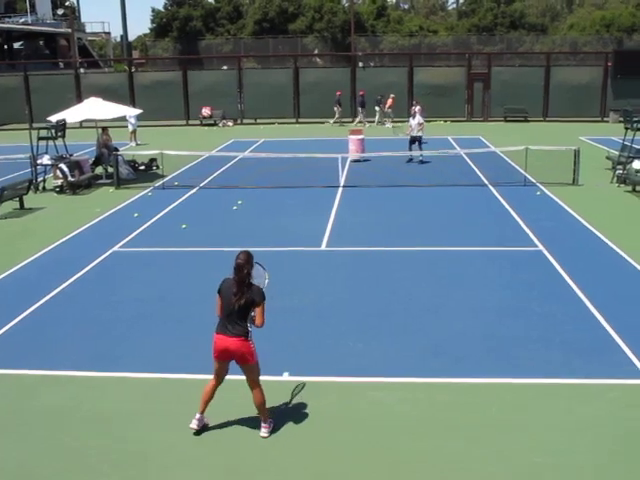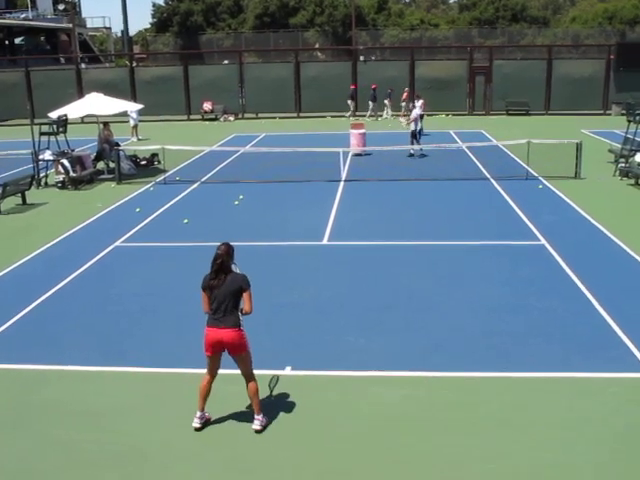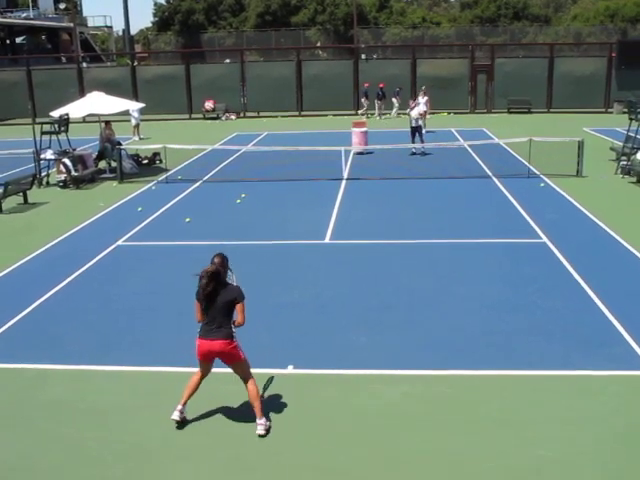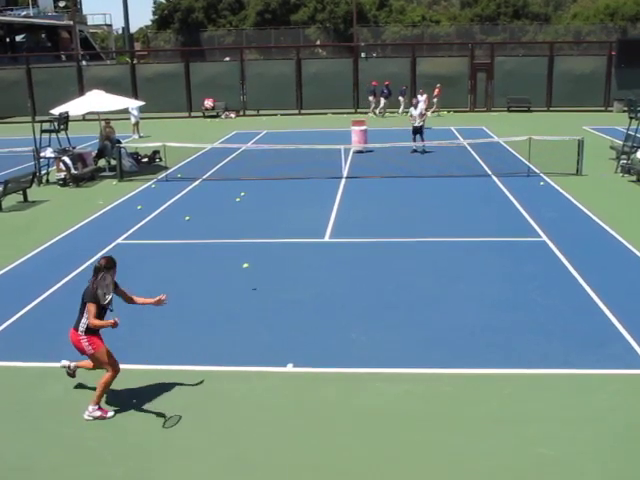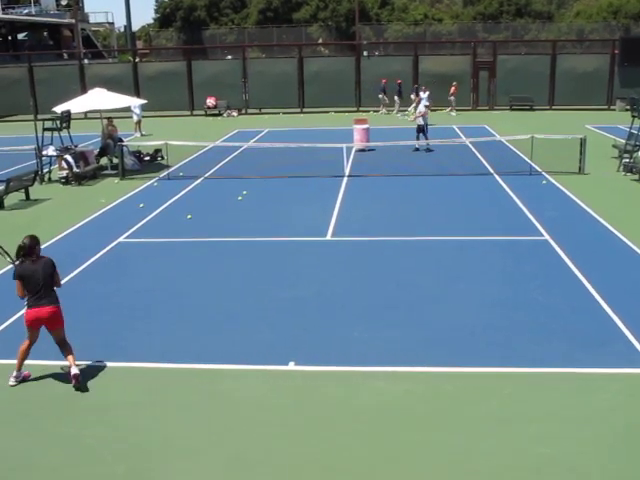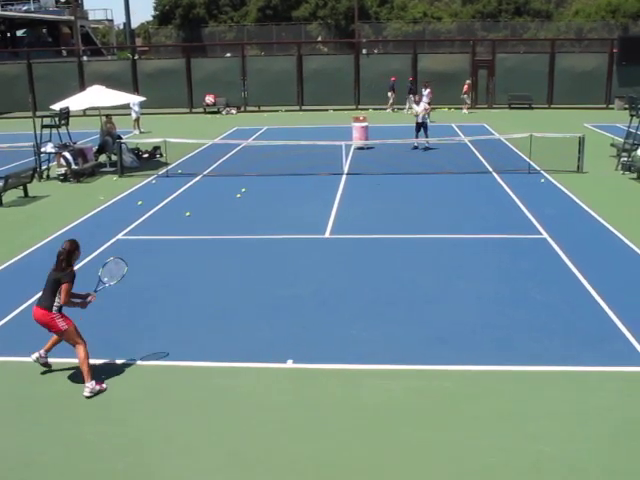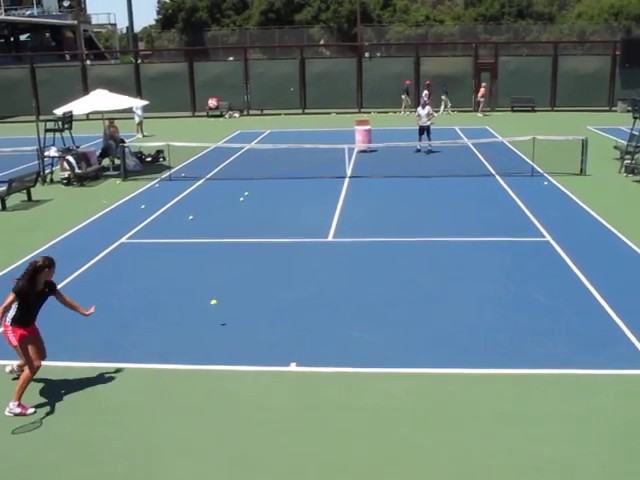
dt=0.7s
person 1, frame 1
left shoulder: (224, 284)
right shoulder: (256, 291)
left elbow: (219, 312)
right elbow: (259, 323)
left hip: (219, 339)
right hip: (240, 342)
left knee: (216, 380)
right knee: (255, 384)
left ankle: (198, 419)
right ankle: (265, 424)
person 1, frame 2
left shoulder: (207, 279)
right shoulder: (240, 279)
left elbow: (207, 309)
right elbow: (248, 309)
left hip: (212, 332)
right hip: (233, 333)
left knee: (210, 374)
right knee: (248, 375)
left ankle: (199, 416)
right ankle: (258, 418)
person 1, frame 3
left shoulder: (201, 289)
right shoulder: (234, 291)
left elbow: (200, 319)
right elbow: (240, 321)
left hip: (203, 342)
right hip: (225, 343)
left knee: (202, 373)
right knee: (248, 379)
left ankle: (179, 410)
right ankle: (261, 422)
person 1, frame 4
left shoulder: (110, 284)
right shoulder: (93, 292)
left elbow: (130, 299)
right elbow: (92, 321)
left wrist: (152, 301)
right wrist: (108, 323)
left hip: (91, 333)
right hip: (83, 336)
left knee: (107, 363)
right knee: (113, 369)
left ankle: (71, 365)
right ankle: (93, 409)
person 1, frame 5
left shoulder: (19, 269)
right shoulder: (48, 262)
left elbow: (21, 295)
right elbow: (57, 284)
left hip: (33, 312)
right hip: (52, 309)
left knee: (30, 341)
right knee: (61, 341)
left ankle: (16, 375)
right ankle: (73, 368)
person 1, frame 6
left shoulder: (59, 267)
right shoulder: (68, 273)
right elbow: (64, 301)
left wrist: (84, 296)
right wrist: (81, 303)
left hip: (39, 310)
right hip: (49, 314)
left knee: (66, 333)
right knee: (80, 344)
left ankle: (41, 355)
right ankle: (90, 385)
person 1, frame 7
left shoulder: (49, 284)
right shoulder: (22, 286)
left elbow: (65, 300)
left wrist: (83, 311)
left hip: (28, 325)
left knee: (41, 356)
right knee: (35, 364)
left ankle: (15, 368)
right ankle: (13, 405)
